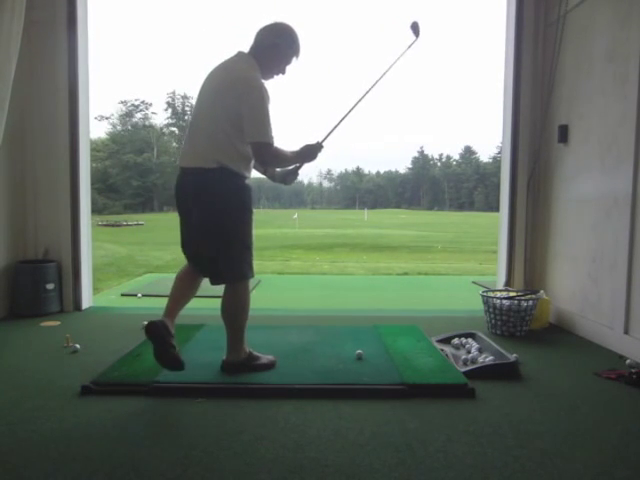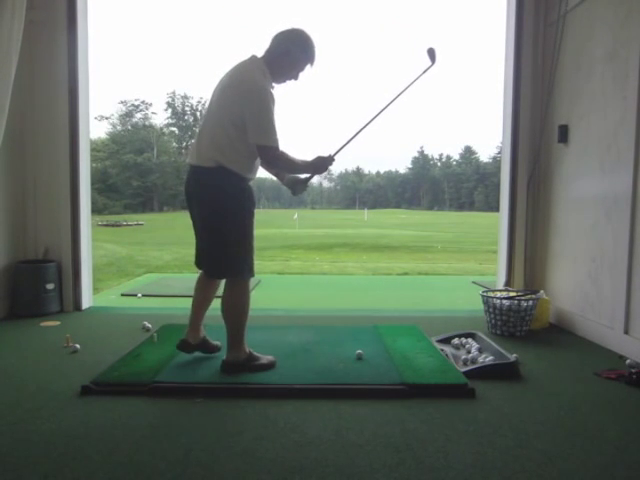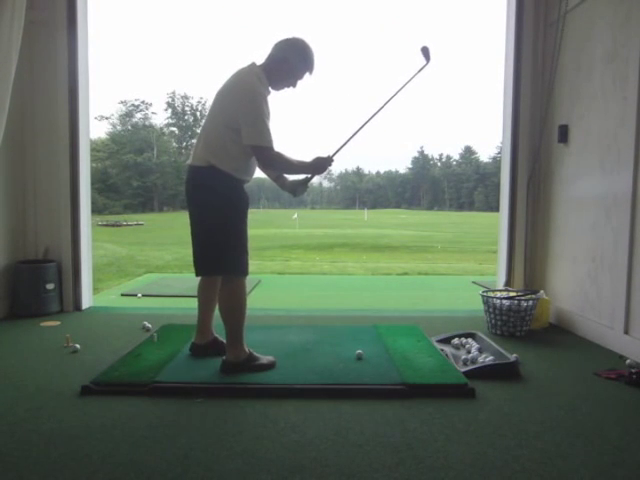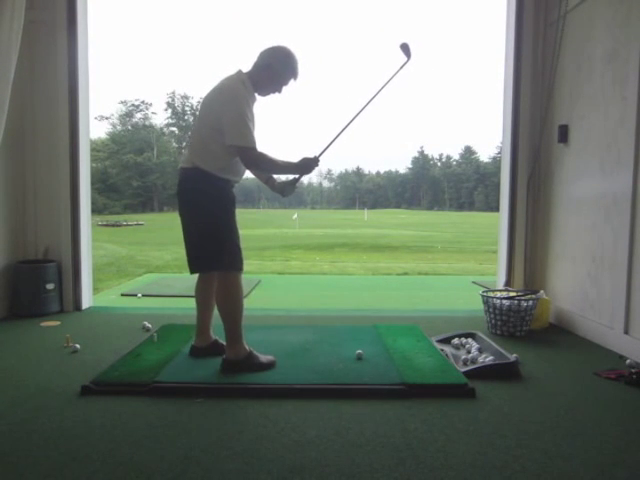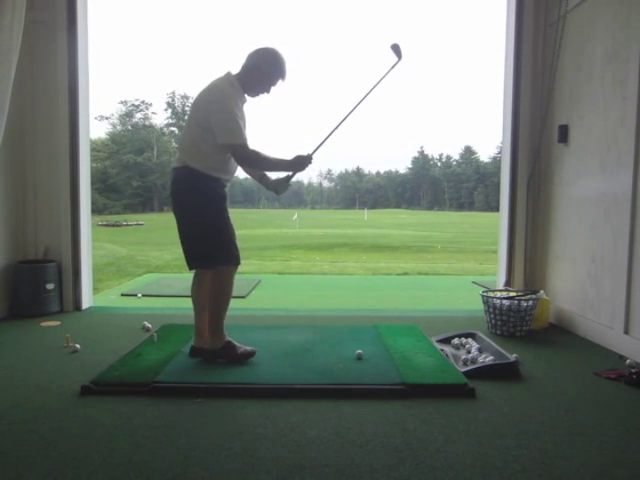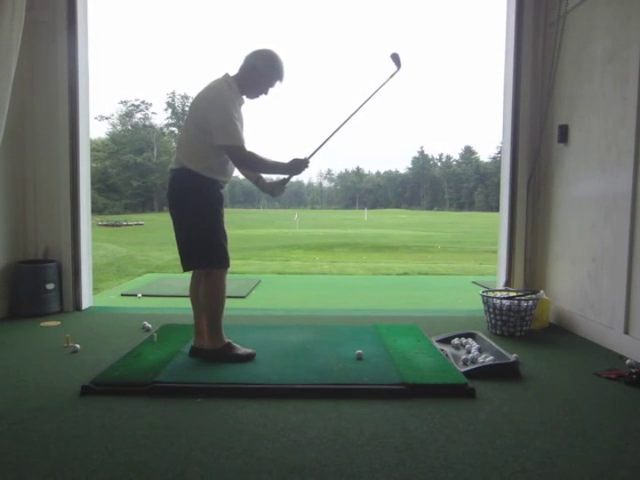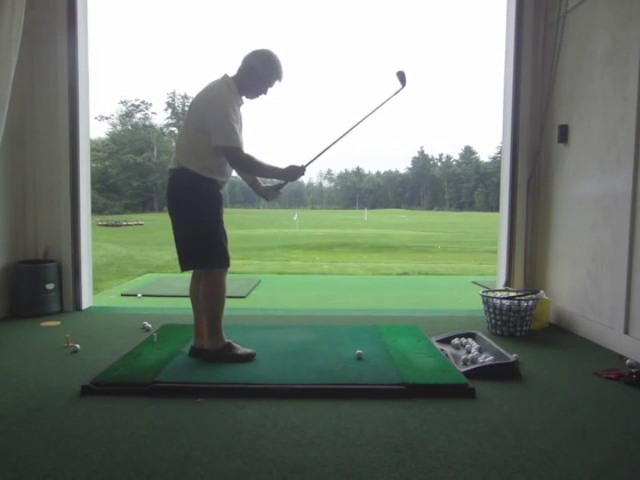
dt=0.3s
person 1, frame 1
left shoulder: (223, 71)
right shoulder: (252, 86)
right elbow: (264, 153)
left wrist: (274, 173)
right wrist: (299, 157)
left hip: (191, 178)
right hip: (221, 185)
left knee: (198, 263)
right knee: (237, 275)
left ankle: (166, 321)
right ankle: (236, 354)
person 1, frame 2
left shoulder: (243, 73)
right shoulder: (257, 87)
right elbow: (270, 155)
left wrist: (287, 179)
right wrist: (311, 166)
left hip: (203, 178)
right hip: (223, 183)
left knee: (213, 265)
right knee: (236, 272)
left ankle: (194, 334)
right ankle: (236, 353)
person 1, frame 3
left shoulder: (247, 81)
right shoulder: (252, 91)
left elbow: (256, 153)
right elbow: (265, 156)
left wrist: (285, 183)
right wrist: (310, 168)
left hip: (207, 181)
right hip: (218, 185)
left knee: (214, 267)
right knee: (232, 271)
left ankle: (204, 337)
right ankle: (236, 354)
person 1, frame 4
left shoulder: (237, 91)
right shoulder: (234, 95)
left elbow: (245, 155)
right elbow: (249, 157)
left wrist: (275, 183)
right wrist: (296, 168)
left hip: (204, 185)
right hip: (205, 186)
left knee: (212, 266)
right knee: (228, 267)
left ankle: (203, 339)
right ankle: (236, 352)
person 1, frame 5
left shoulder: (229, 94)
right shoulder: (223, 96)
left elbow: (239, 155)
right elbow: (243, 155)
left wrist: (269, 182)
right wrist: (290, 165)
left hip: (199, 185)
right hip: (197, 186)
left knee: (208, 265)
right knee: (224, 262)
left ankle: (203, 339)
right ankle: (215, 340)
person 1, frame 6
left shoulder: (227, 95)
right shoulder: (221, 97)
left elbow: (236, 155)
right elbow: (239, 156)
left wrist: (264, 184)
right wrist: (286, 168)
left hip: (198, 187)
right hip: (194, 187)
left knee: (205, 266)
right knee: (215, 266)
left ankle: (202, 340)
right ankle: (215, 343)
person 1, frame 7
left shoulder: (227, 97)
right shoulder: (220, 98)
left elbow: (234, 157)
right elbow: (236, 158)
left wrist: (259, 187)
right wrist: (283, 174)
left hip: (198, 187)
right hip: (194, 188)
left knee: (205, 267)
right knee: (215, 266)
left ankle: (202, 340)
right ankle: (215, 343)
